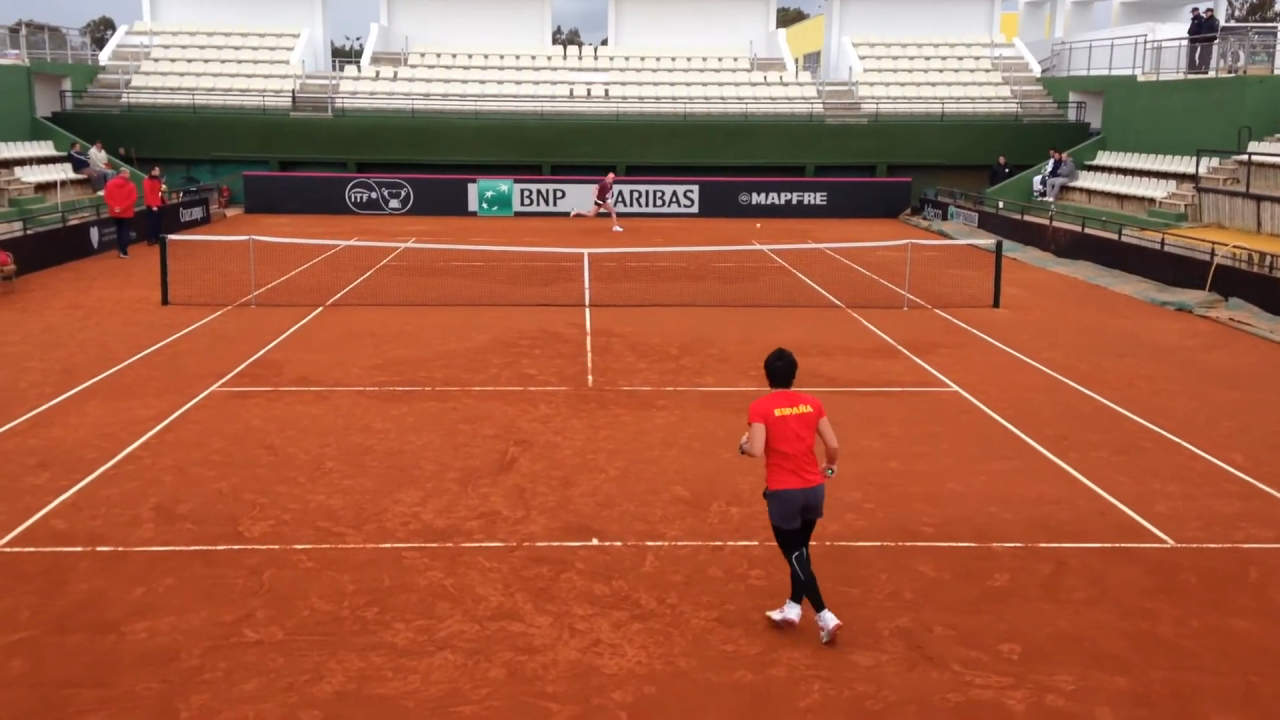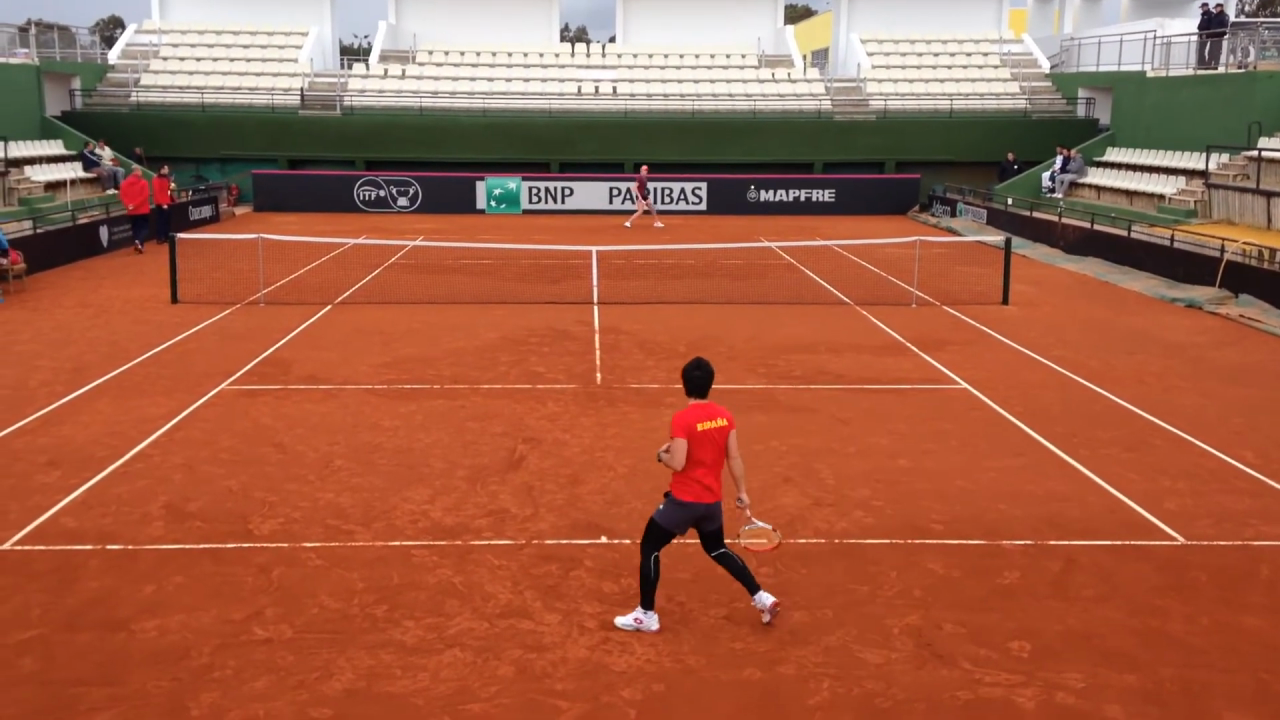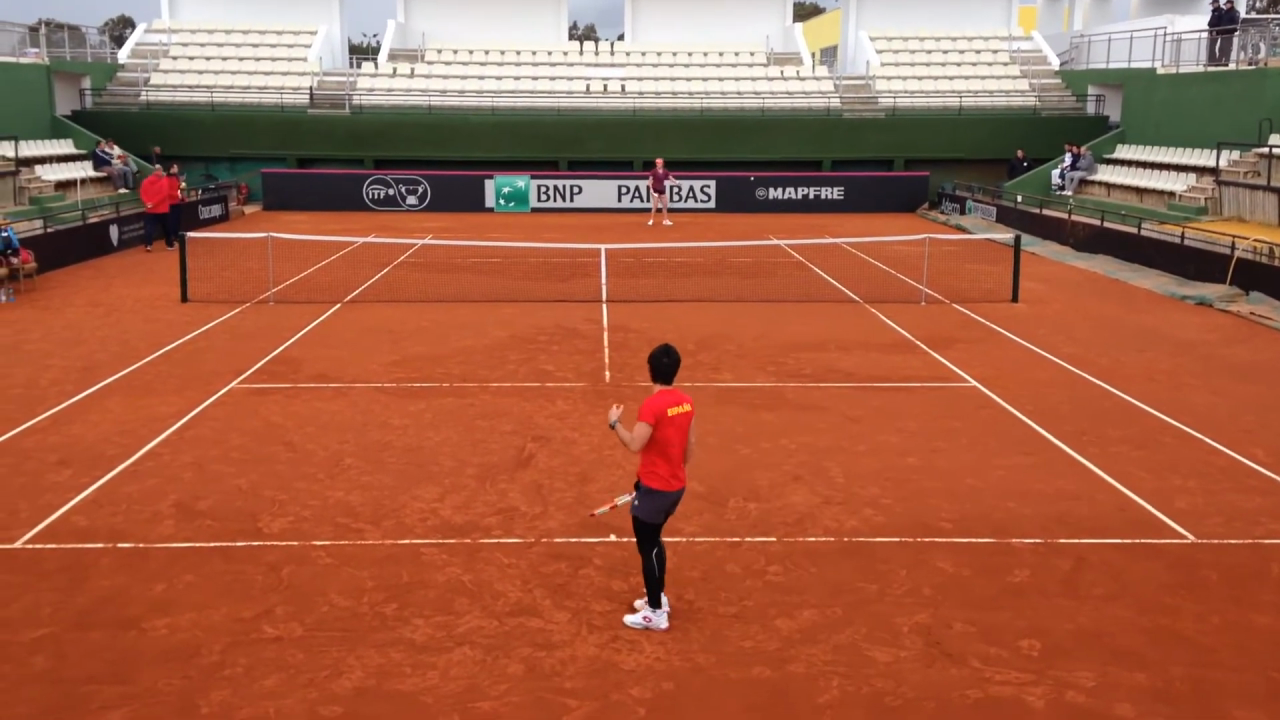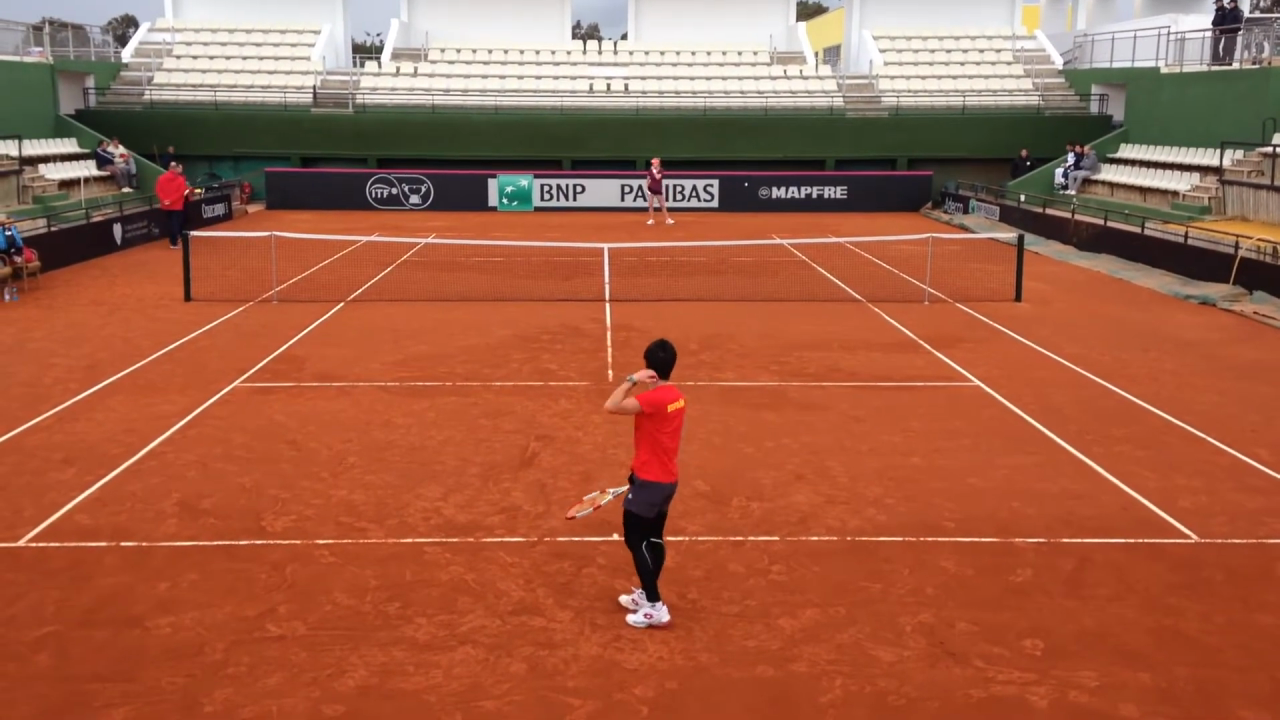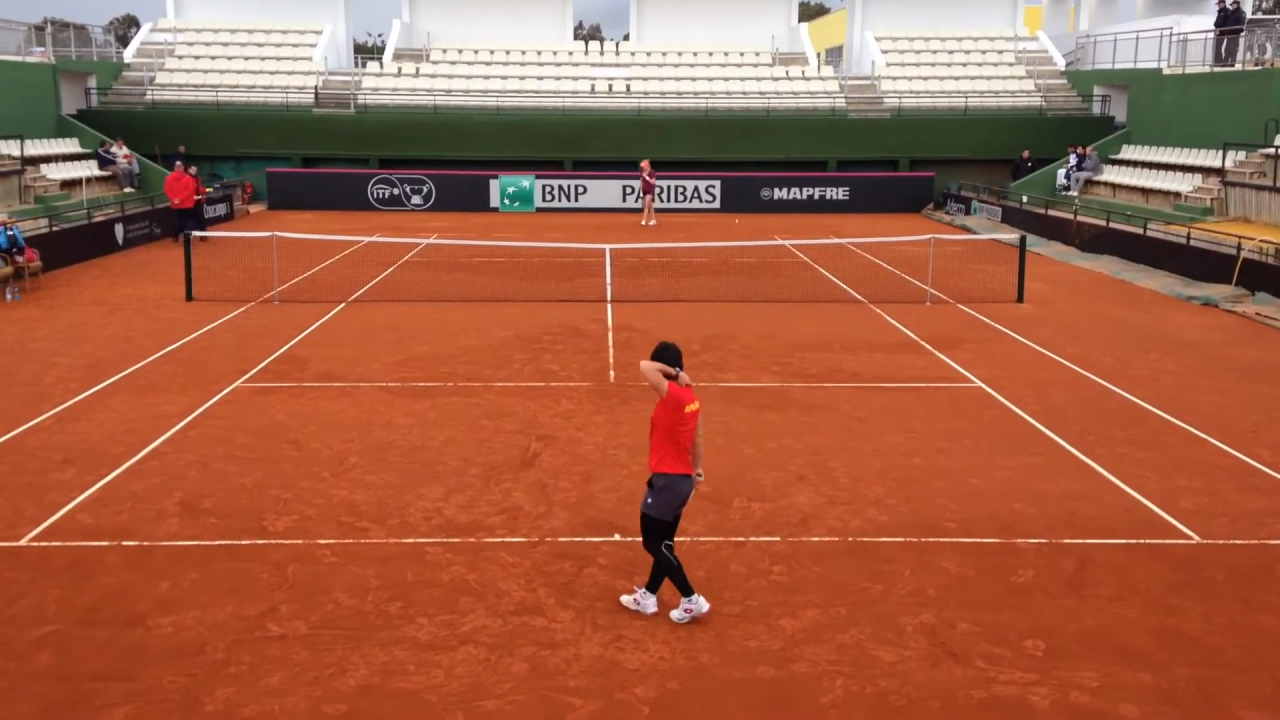
dt=0.4s
person 1, frame 1
left shoulder: (760, 407)
right shoulder: (812, 404)
left elbow: (757, 450)
right elbow: (833, 445)
left wrist: (743, 445)
right wrist: (830, 465)
left hip: (783, 492)
right hip: (814, 488)
left knee: (793, 553)
right knee: (800, 546)
left ankle: (825, 616)
right ankle: (793, 608)
person 1, frame 2
left shoulder: (682, 419)
right shoulder: (724, 416)
left elbow: (678, 464)
right elbow: (734, 457)
left wrist: (662, 455)
right wrist: (742, 491)
left hip: (683, 500)
right hip: (712, 501)
left knee: (649, 549)
right knee: (717, 550)
left ankle: (647, 615)
right ankle: (762, 598)
person 1, frame 3
left shoulder: (651, 405)
right shoulder: (686, 402)
left elbow: (635, 445)
left wrist: (614, 423)
left hip: (653, 487)
right hip: (676, 486)
left knee: (648, 548)
right knee: (653, 540)
left ankle: (656, 613)
right ankle: (656, 598)
person 1, frame 4
left shoulder: (652, 398)
right shoulder: (676, 396)
left elbow: (611, 406)
left wrist: (632, 379)
left hip: (649, 481)
right hip: (668, 479)
left knee: (636, 541)
right knee: (654, 539)
left ankle: (655, 608)
right ankle: (646, 596)
person 1, frame 5
left shoulder: (673, 395)
right shoulder: (690, 396)
left elbow: (644, 367)
right elbow: (697, 438)
left wrist: (674, 373)
right wrist: (697, 468)
left hip: (667, 480)
right hip: (683, 479)
left knee: (653, 543)
right knee: (664, 540)
left ankle: (692, 599)
right ankle: (647, 597)
